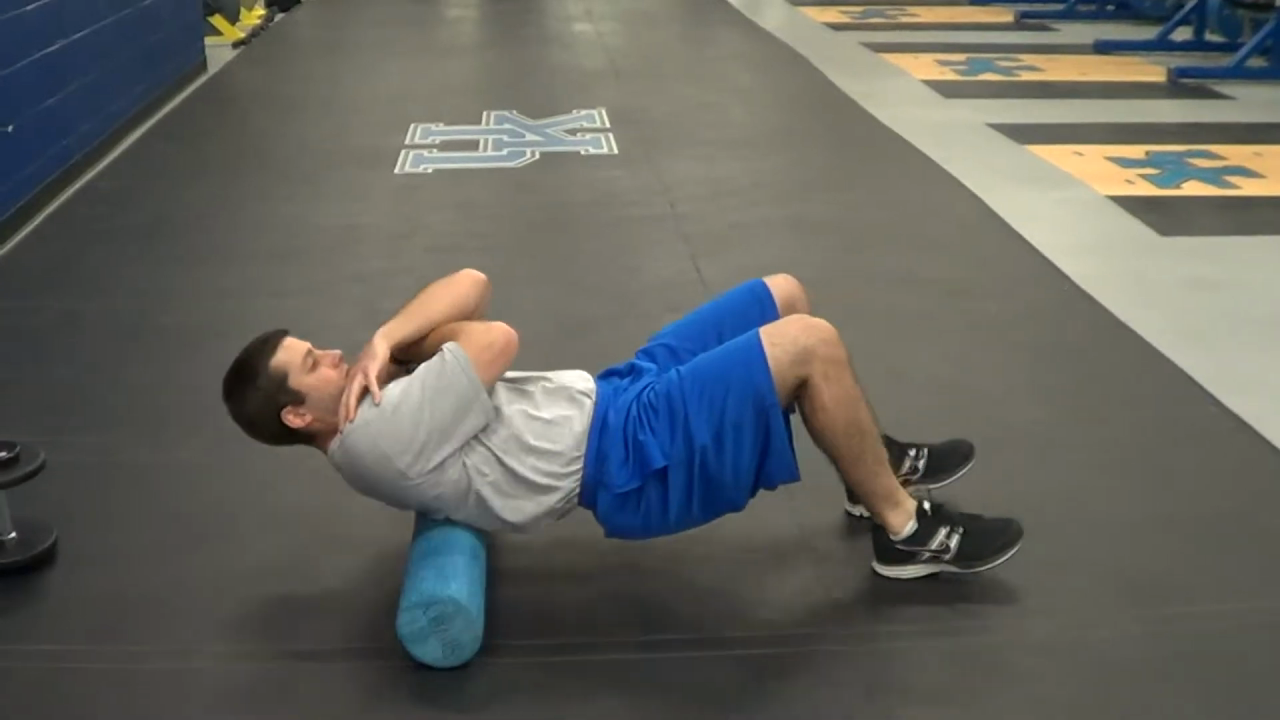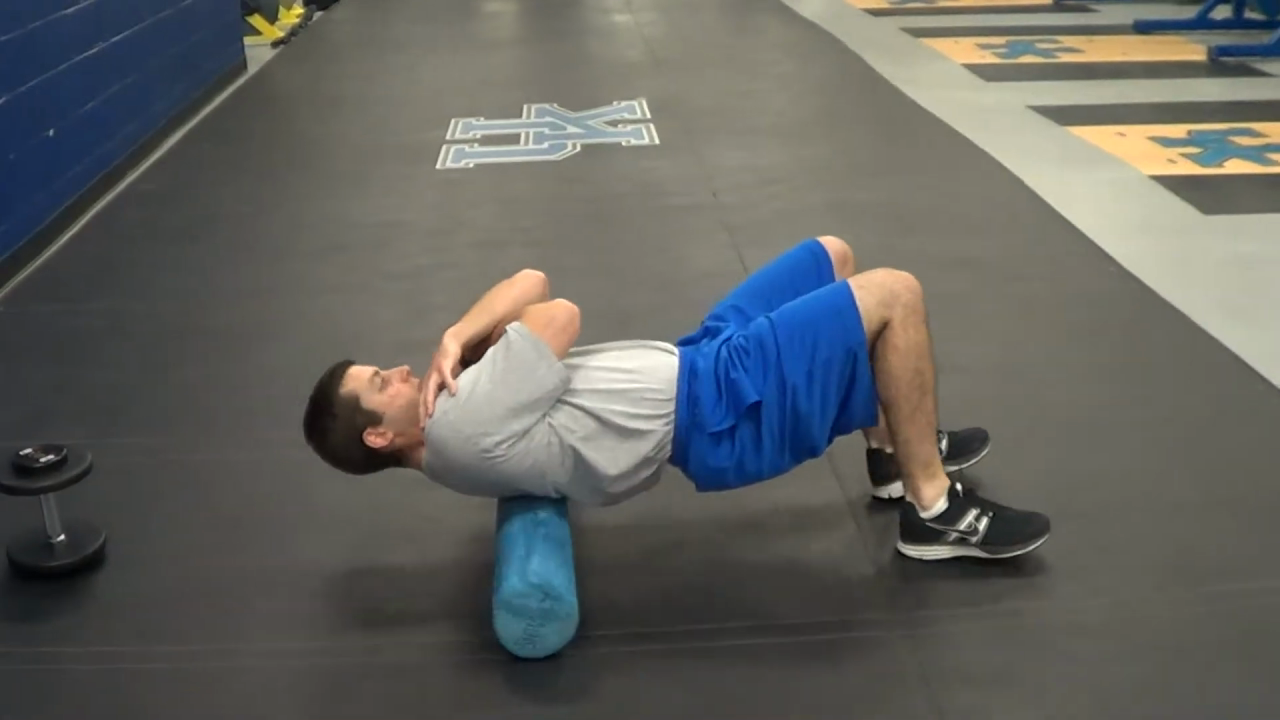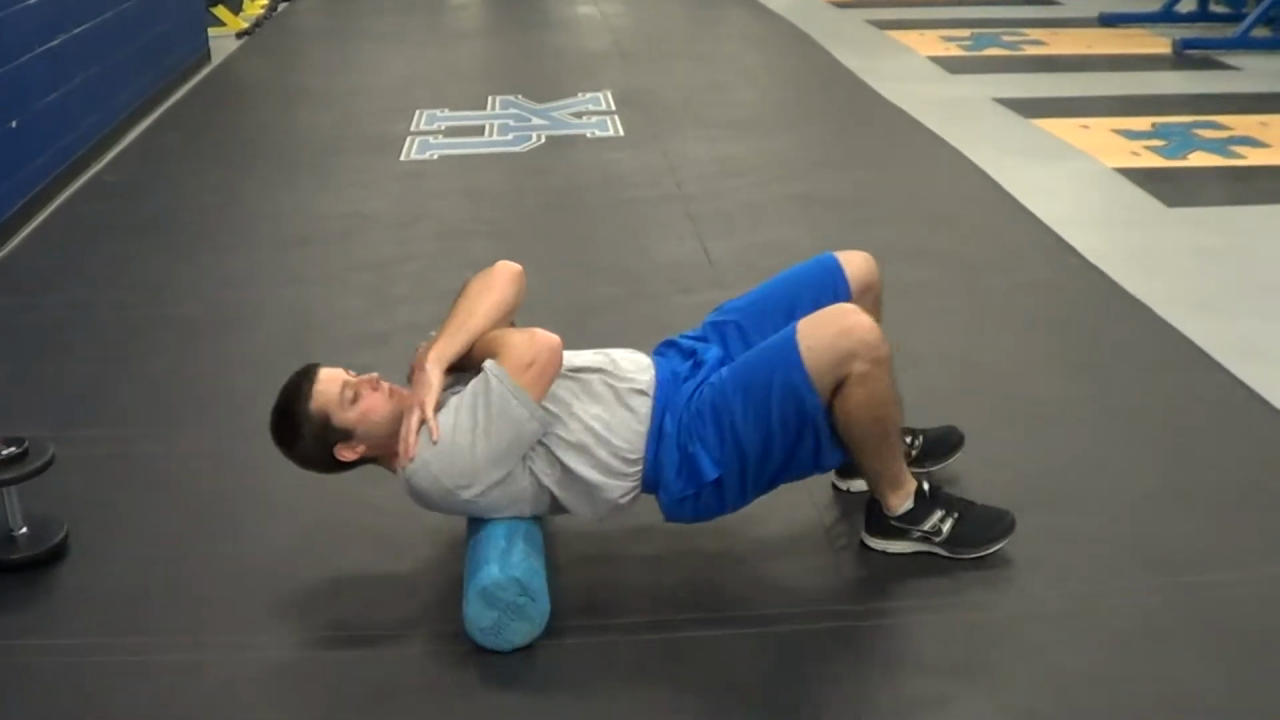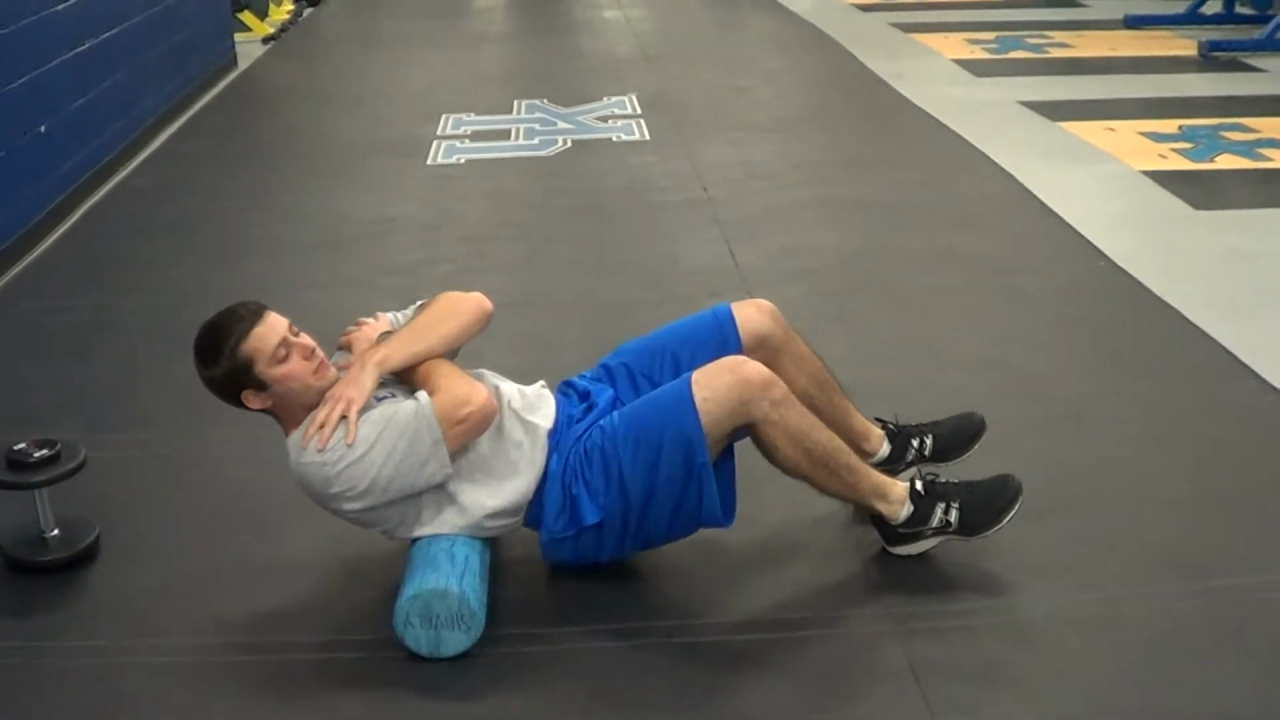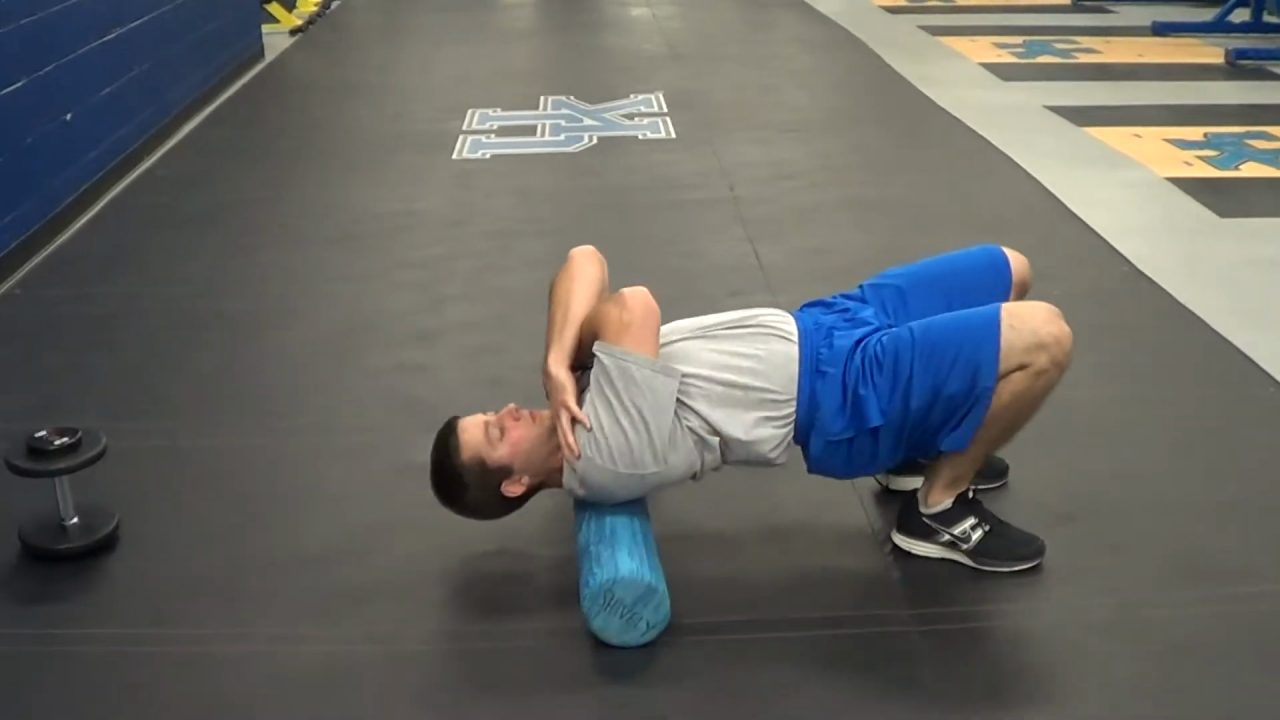
dt=1s
person 1, frame 1
left shoulder: (375, 401)
right shoulder: (380, 440)
left elbow: (473, 283)
right elbow: (498, 342)
left wrist: (388, 337)
right wrist: (404, 344)
left hip: (609, 404)
right hip: (625, 463)
left knee: (783, 295)
right knee: (812, 342)
left ankle: (874, 462)
right ankle: (906, 530)
person 1, frame 2
left shoulder: (448, 414)
right shoulder: (468, 434)
left elbow: (530, 282)
right elbow: (559, 316)
left wrist: (457, 337)
right wrist: (473, 342)
left hip: (690, 368)
right hip: (717, 413)
left knee: (836, 257)
right knee: (896, 294)
left ankle: (892, 448)
right ankle: (933, 510)
person 1, frame 3
left shoulder: (434, 398)
right shoulder: (440, 468)
left elbow: (507, 275)
right elbow: (541, 353)
left wrist: (439, 357)
right wrist: (470, 343)
left hip: (669, 373)
right hip: (684, 447)
left knee: (855, 273)
right knee: (849, 338)
left ankle: (869, 447)
right ankle: (902, 511)
person 1, frame 4
left shoulder: (347, 364)
right shoulder: (328, 462)
left elbow: (473, 306)
right elbow: (472, 408)
left wrist: (381, 357)
right wrist: (398, 355)
left hip: (571, 407)
right hip: (577, 491)
left knee: (760, 324)
right knee: (747, 380)
left ankle: (878, 447)
right ankle: (901, 509)
person 1, frame 5
left shoulder: (575, 404)
right shoulder: (604, 462)
left elbow: (584, 258)
right elbow: (635, 307)
left wrist: (557, 360)
right wrist: (575, 350)
right hip: (838, 393)
left knee: (1010, 271)
right knee: (1045, 336)
left ankle: (919, 453)
right ankle: (938, 510)
